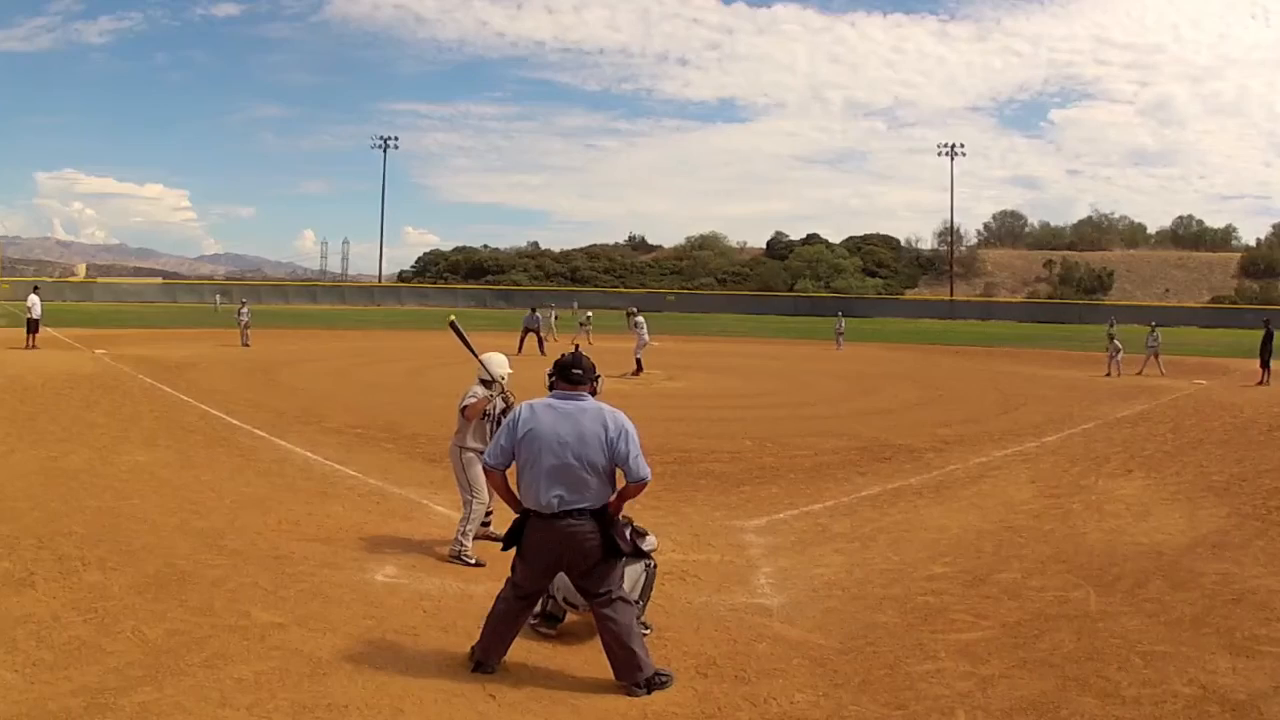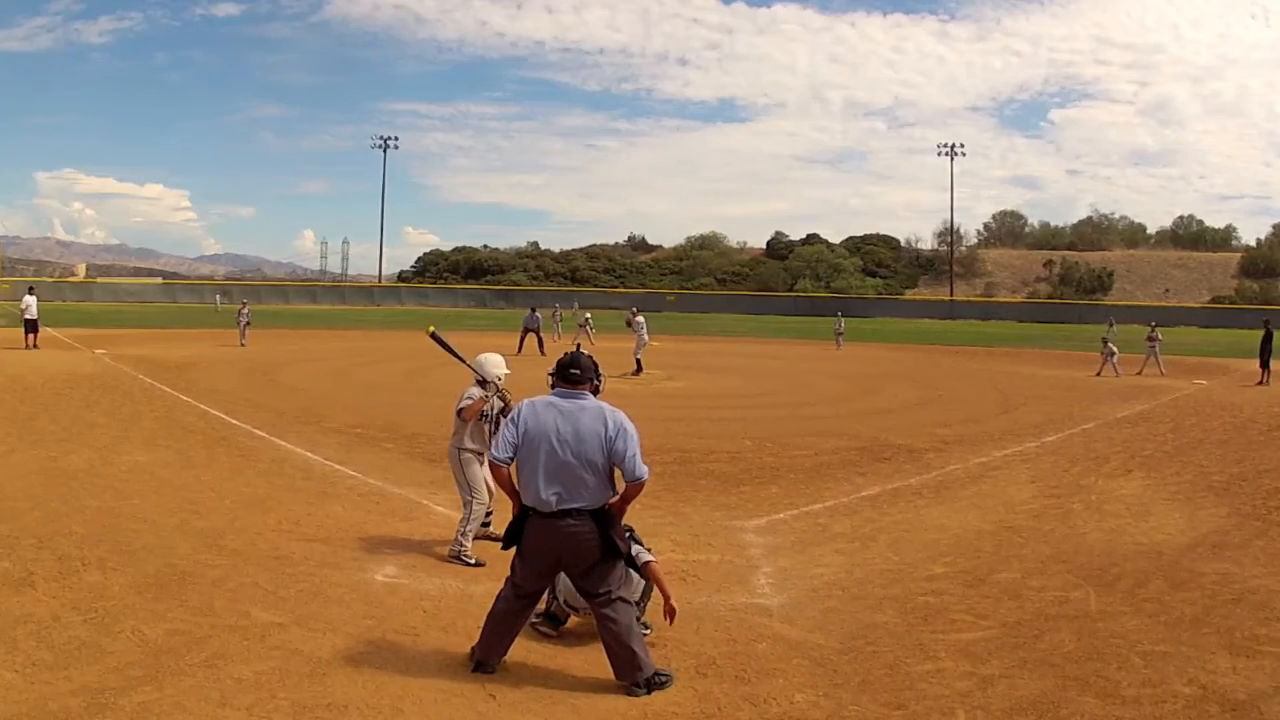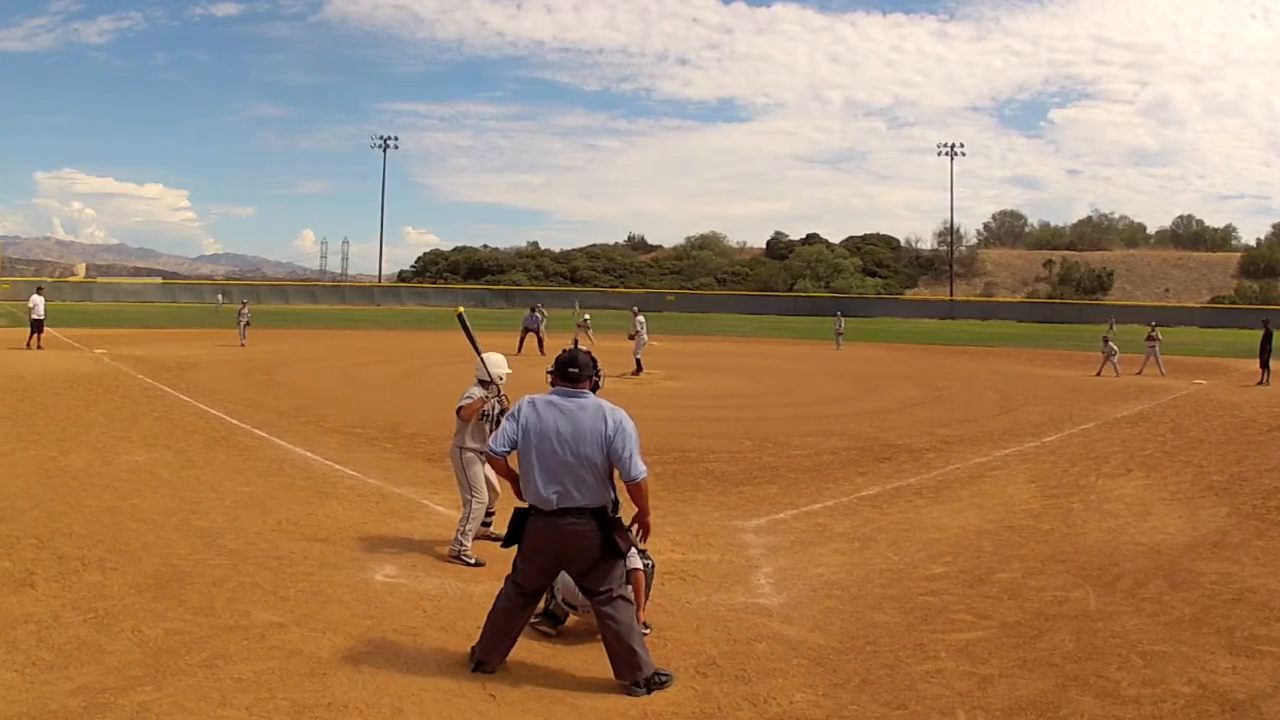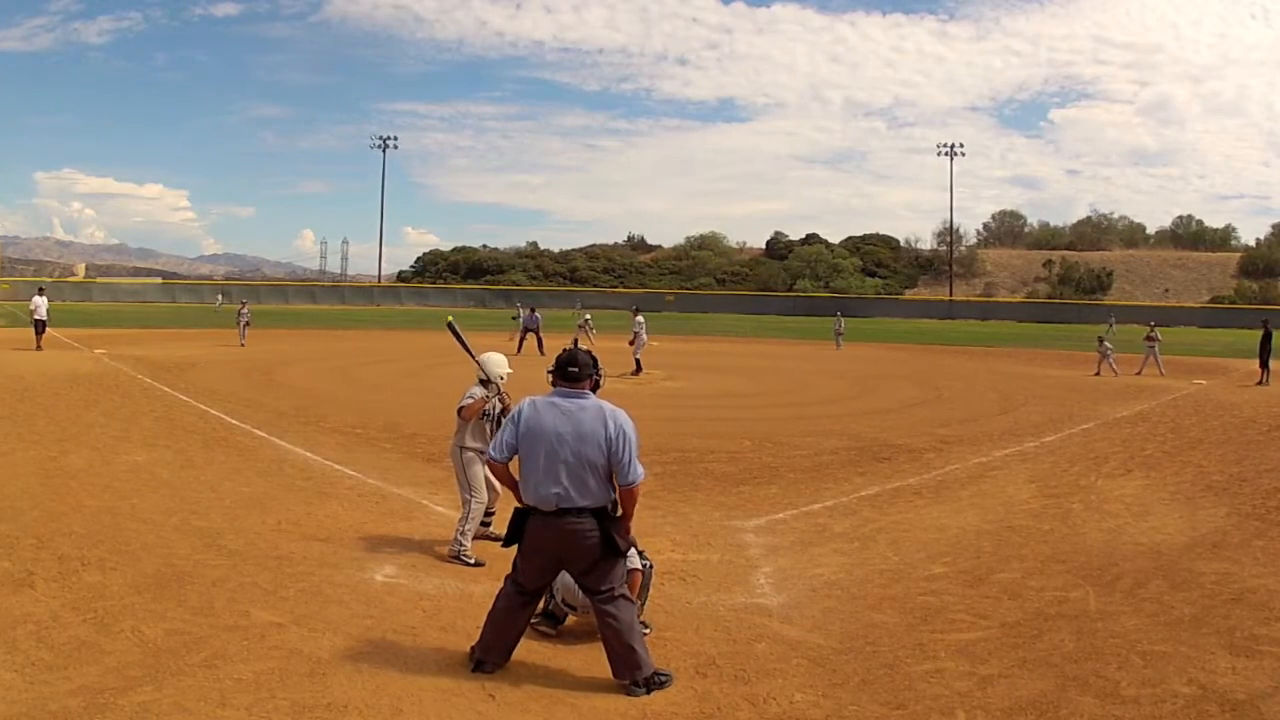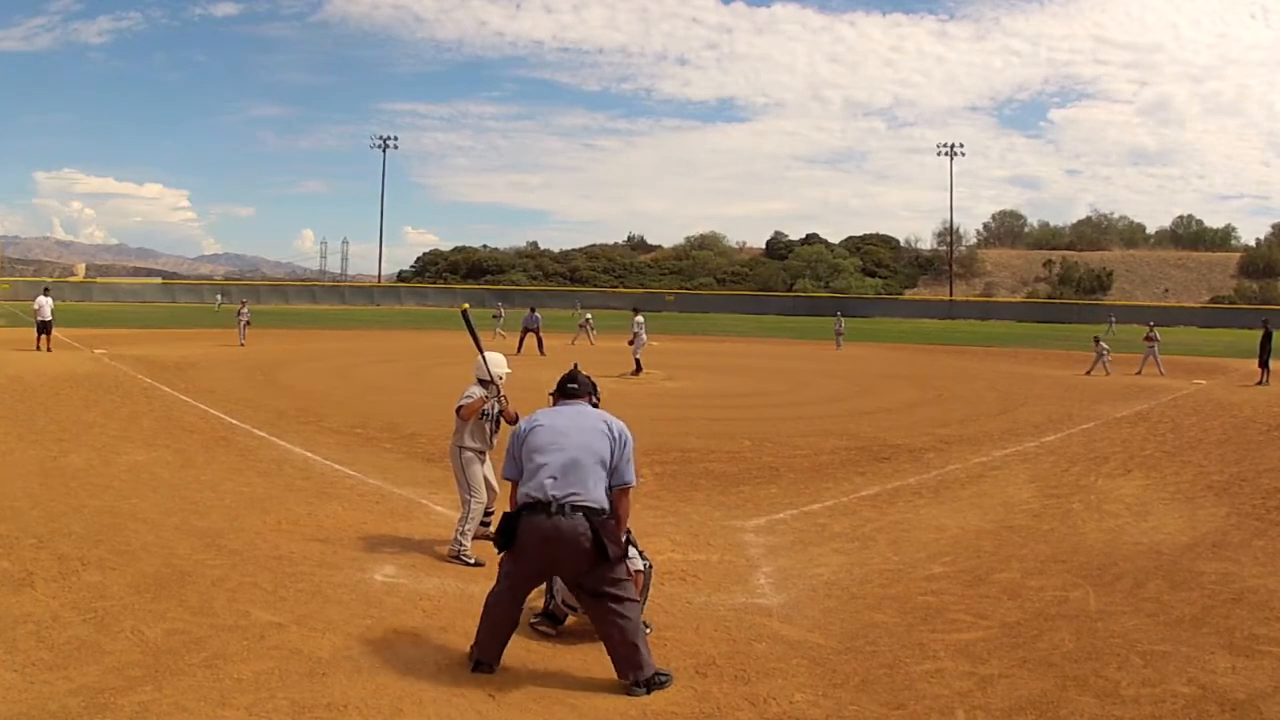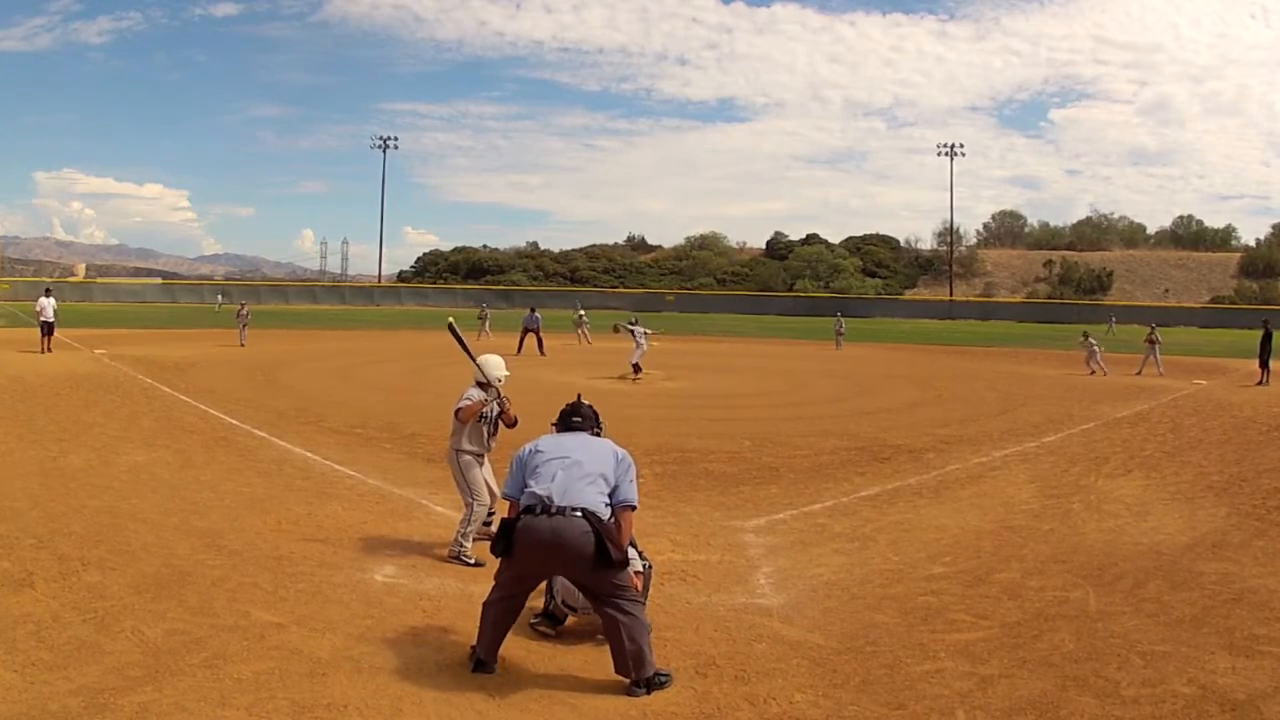
dt=0.7s
person 1, frame 1
left shoulder: (524, 413)
right shoulder: (613, 419)
left elbow: (492, 466)
right elbow: (639, 479)
left wrist: (517, 506)
right wrist: (618, 502)
left hip: (538, 528)
right hip: (591, 530)
left knee: (517, 594)
right knee: (610, 602)
left ankle: (485, 657)
right ankle: (639, 676)
person 1, frame 2
left shoulder: (526, 411)
right shoulder: (612, 418)
left elbow: (497, 461)
right elbow: (637, 478)
left wrist: (516, 498)
right wrist: (621, 503)
left hip: (538, 526)
right hip: (590, 529)
left knee: (517, 594)
right knee: (610, 602)
left ankle: (485, 657)
right ankle: (640, 676)
person 1, frame 3
left shoulder: (527, 408)
right shoulder: (613, 417)
left elbow: (495, 453)
right elbow: (634, 477)
left wrist: (515, 481)
right wrist: (644, 514)
left hip: (540, 525)
right hip: (591, 527)
left knee: (518, 592)
right knee: (611, 600)
left ankle: (485, 657)
right ankle: (640, 675)
person 1, frame 4
left shoulder: (527, 410)
right shoulder: (613, 418)
left elbow: (495, 460)
right elbow: (629, 483)
left wrist: (518, 491)
right wrist: (625, 520)
left hip: (539, 525)
right hip: (592, 528)
left knee: (519, 592)
right knee: (612, 600)
left ankle: (486, 657)
right ankle: (640, 675)
person 1, frame 5
left shoulder: (530, 423)
right shoulder: (614, 427)
left elbow: (515, 487)
right elbow: (622, 493)
right wrist: (616, 544)
left hip: (532, 522)
right hip: (584, 526)
left knee: (508, 591)
right knee: (617, 600)
person 1, frame 6
left shoulder: (532, 448)
right shoulder: (616, 453)
left elbow: (514, 506)
right elbow: (623, 516)
left wrist: (512, 551)
right wrist: (619, 563)
left hip: (531, 529)
right hip: (584, 532)
left knee: (506, 591)
right knee: (624, 598)
person 2, frame 1
left shoulder: (496, 395)
right shoulder: (477, 392)
right elbow: (468, 414)
left wrist: (509, 406)
right wrist: (491, 396)
left hip: (481, 452)
right hip: (466, 452)
left knee: (487, 493)
right knee: (477, 499)
left ankle: (483, 529)
right ankle: (459, 549)
person 2, frame 2
left shoulder: (493, 395)
right shoulder: (473, 393)
left elbow: (510, 418)
right elbow: (465, 416)
left wrist: (508, 403)
right wrist: (486, 396)
left hip: (480, 453)
right hip: (465, 453)
left knee: (489, 493)
right knee: (478, 500)
left ankle: (482, 529)
right ankle: (459, 550)
person 2, frame 3
left shoulder: (495, 395)
right shoulder: (474, 393)
right elbow: (463, 414)
left wrist: (506, 409)
right wrist: (487, 397)
left hip: (482, 452)
right hip: (466, 452)
left knee: (493, 492)
right knee: (477, 499)
left ankle: (483, 530)
right ankle: (459, 549)
person 2, frame 4
left shoulder: (497, 394)
right shoulder: (475, 392)
right elbow: (464, 414)
left wrist: (507, 406)
right wrist: (487, 397)
left hip: (483, 452)
right hip: (467, 452)
left knee: (494, 492)
right knee: (477, 499)
left ankle: (482, 529)
right ankle: (458, 550)
person 2, frame 5
left shoulder: (496, 394)
right shoulder: (474, 392)
left elbow: (513, 420)
right elbow: (463, 413)
left wrist: (505, 407)
right wrist: (486, 397)
left hip: (481, 452)
right hip: (466, 452)
left knee: (491, 492)
right knee: (476, 499)
left ankle: (482, 529)
right ankle: (459, 549)
person 2, frame 6
left shoulder: (494, 397)
right shoulder: (472, 395)
left elbow: (511, 423)
right elbow: (461, 416)
left wrist: (506, 409)
right wrist: (486, 400)
left hip: (480, 455)
right hip: (464, 455)
left knee: (492, 494)
right knee: (479, 501)
left ankle: (483, 529)
right ankle: (459, 550)
